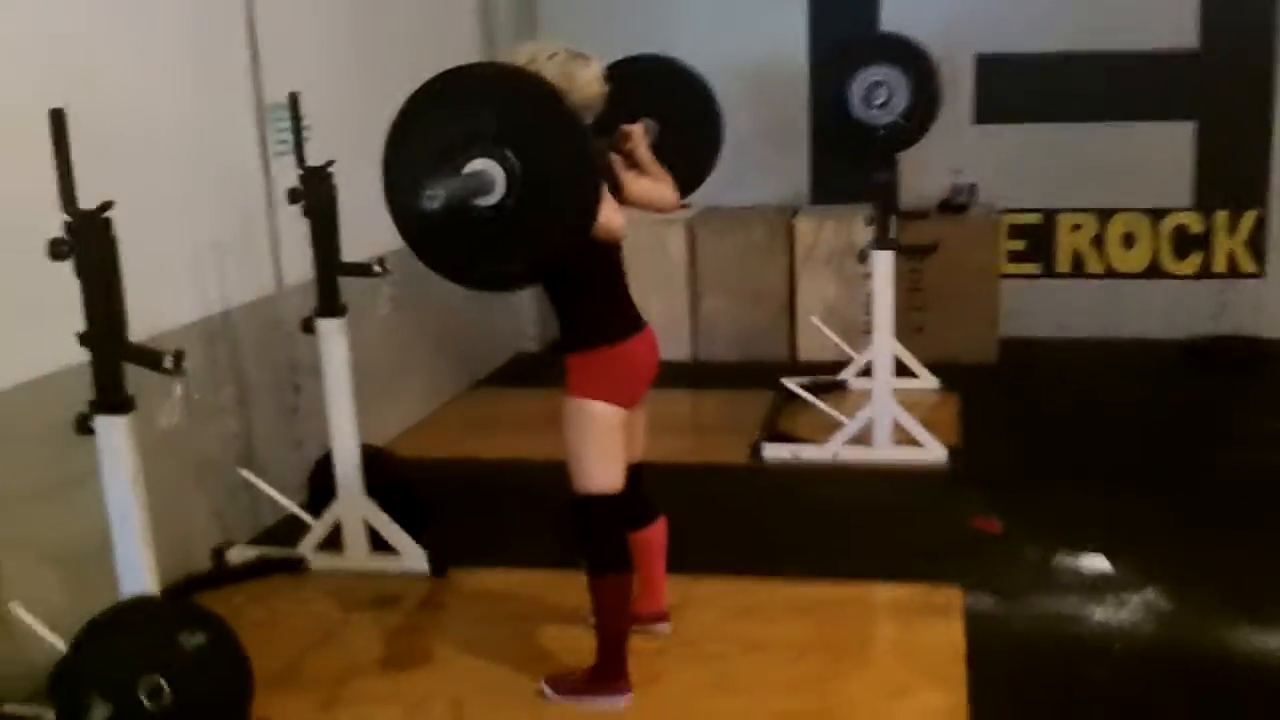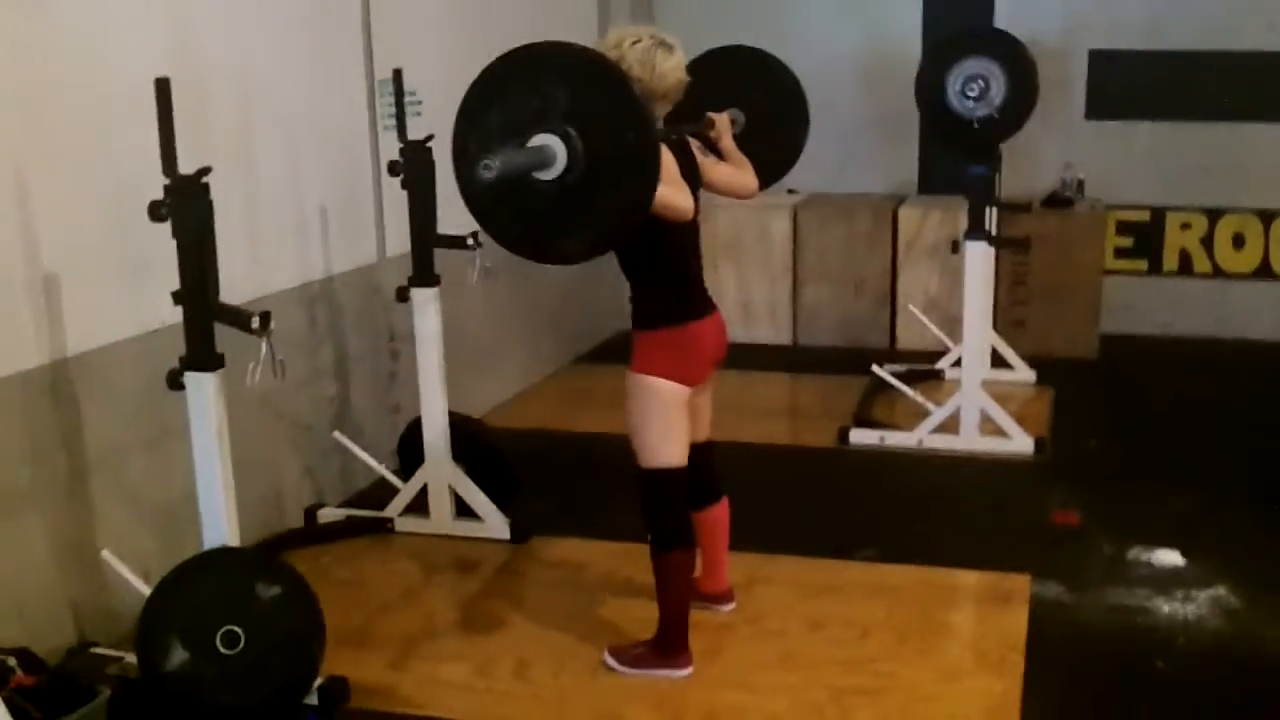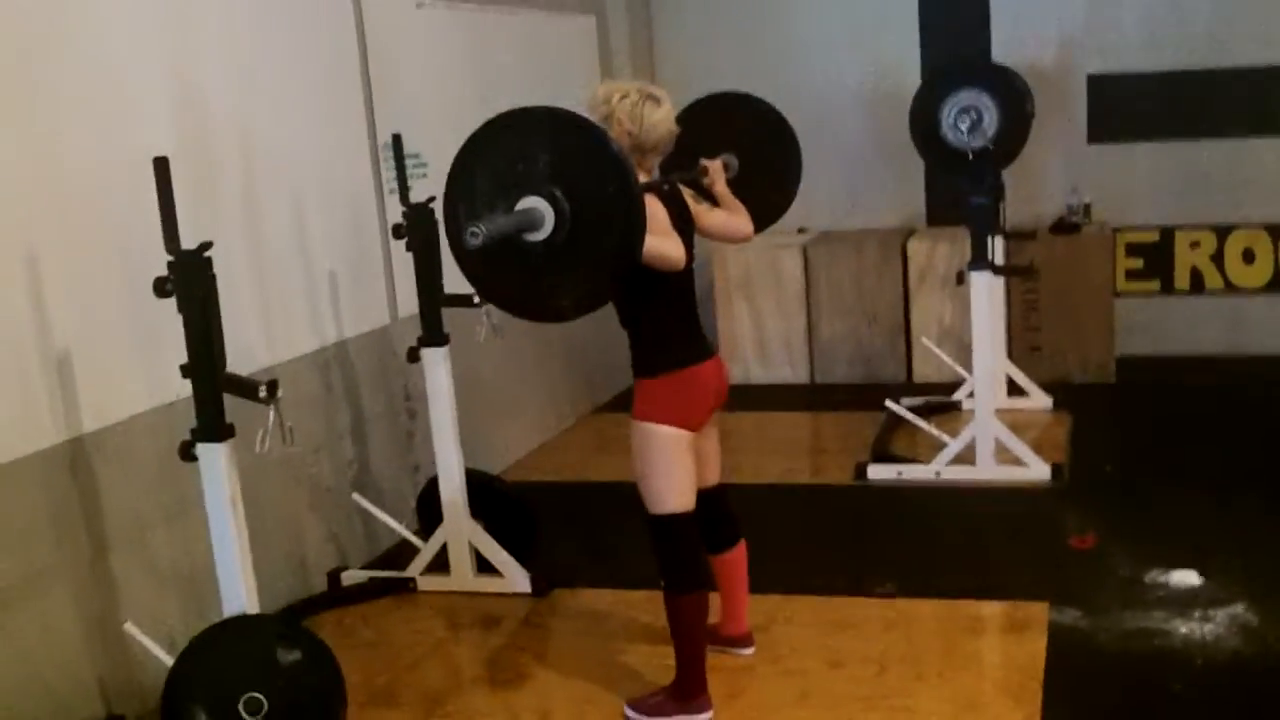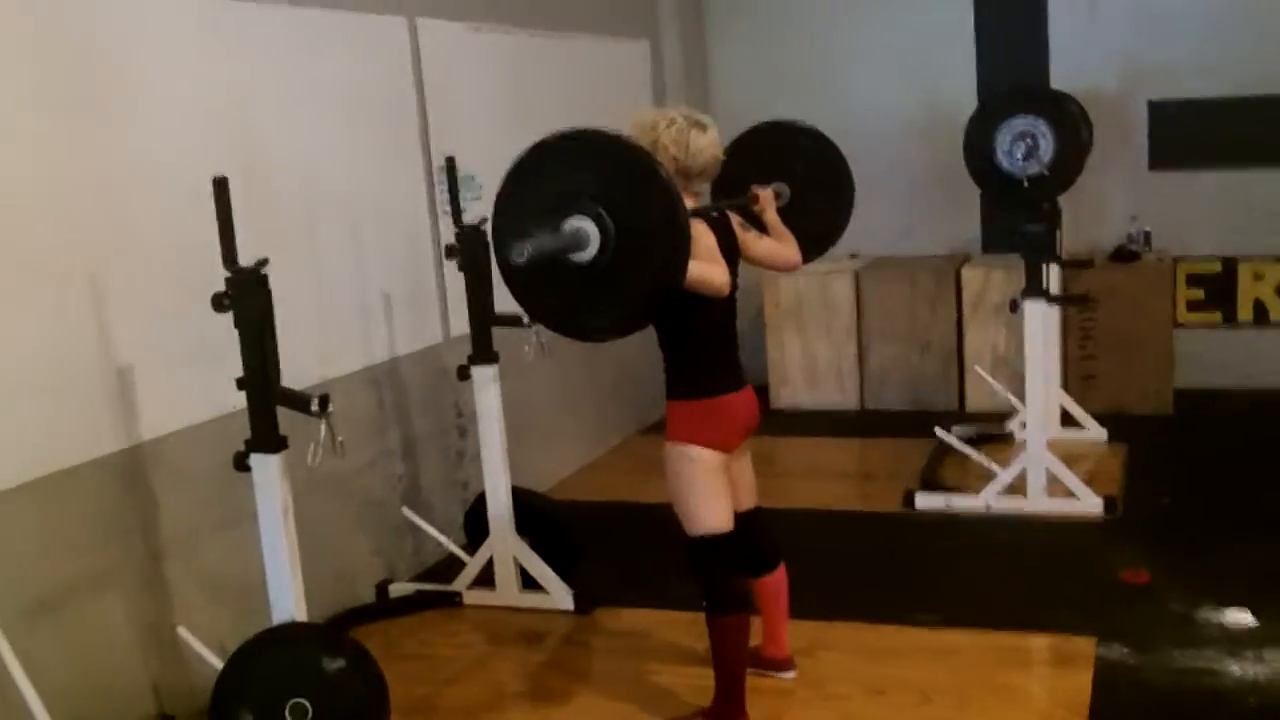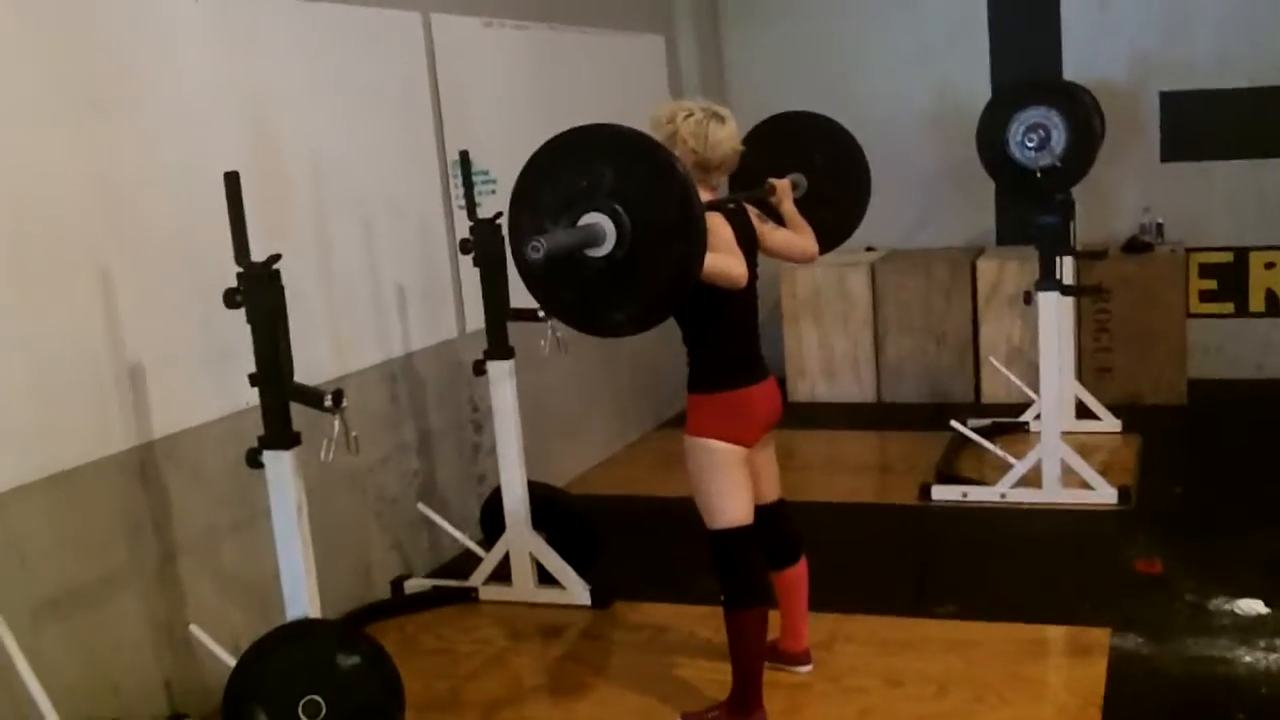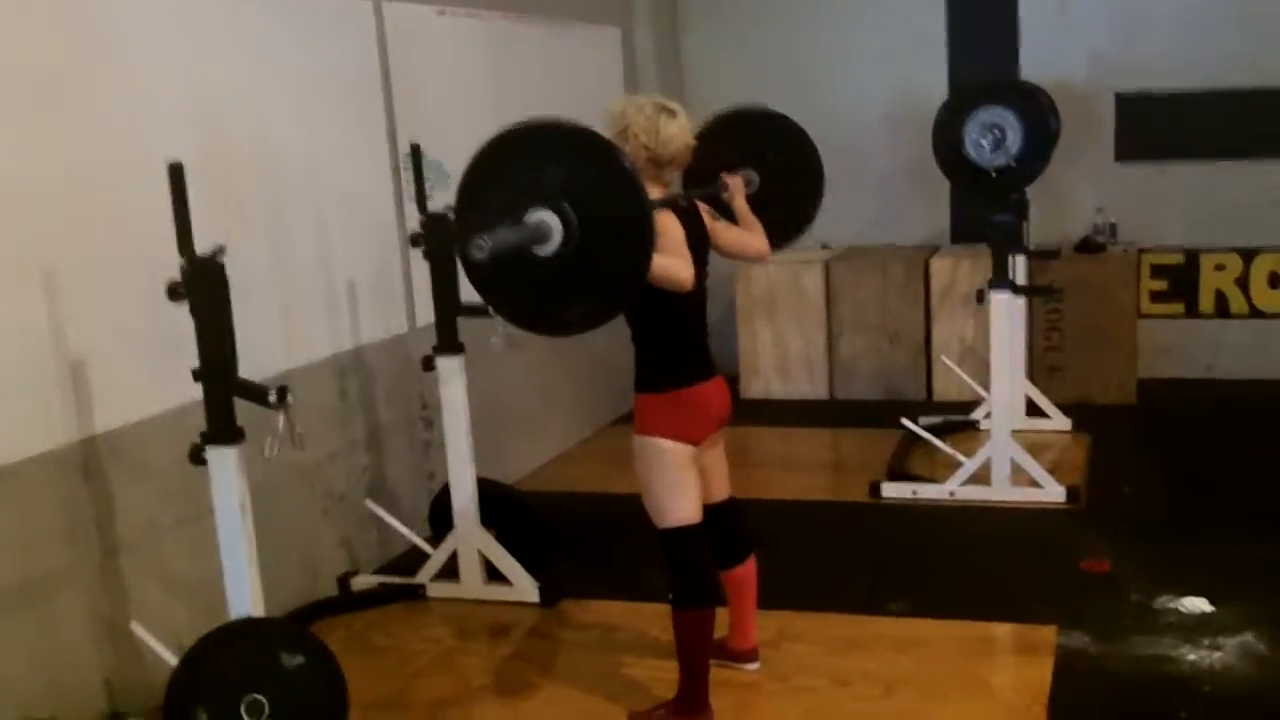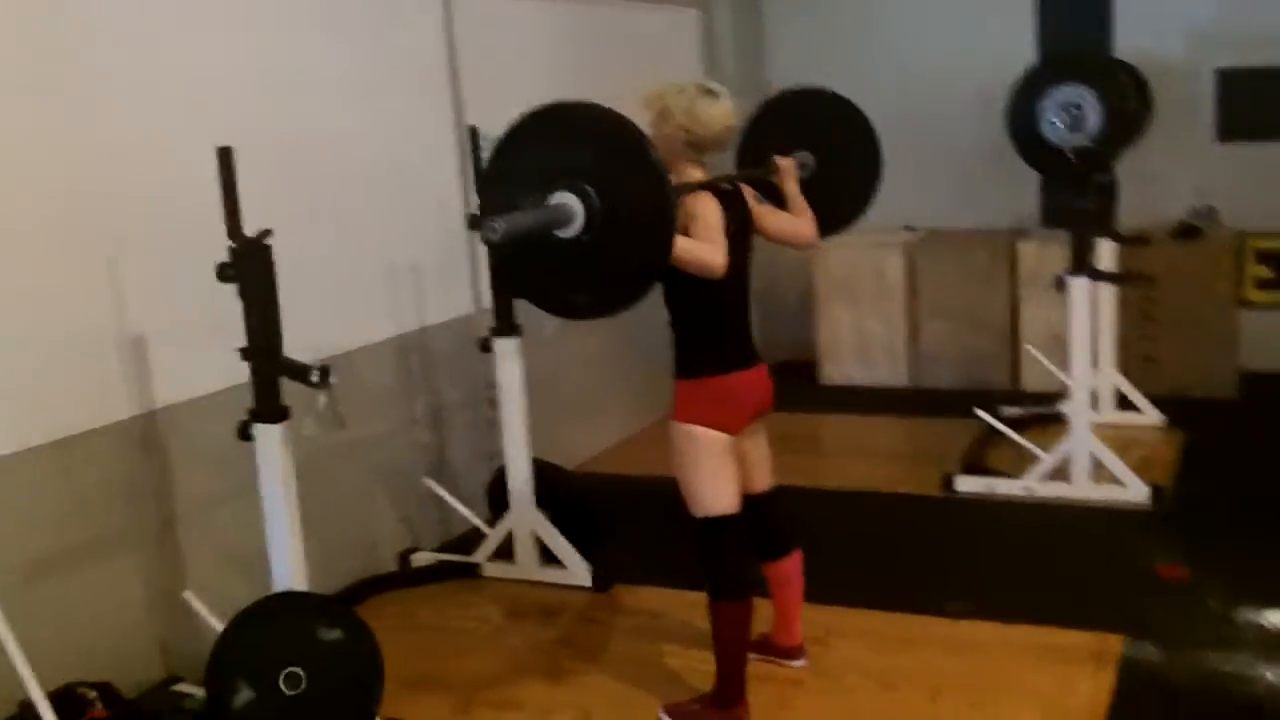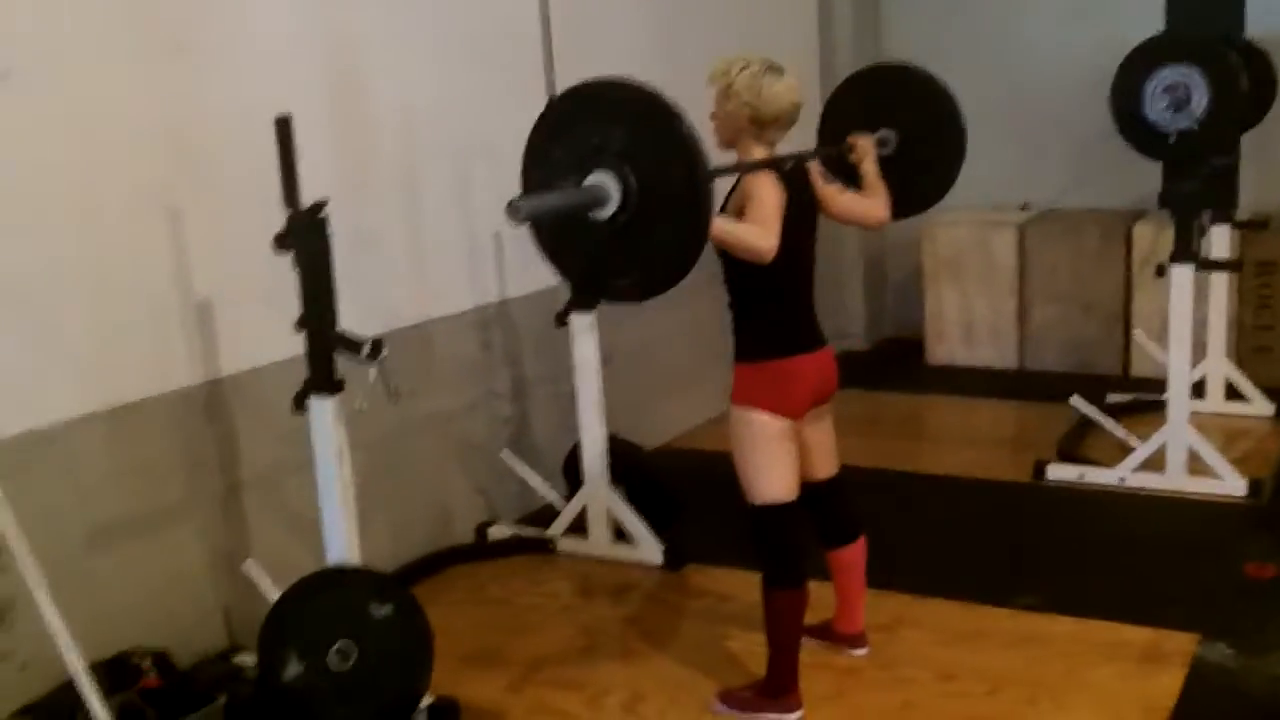
dt=0.4s
person 1, frame 1
right shoulder: (599, 159)
left elbow: (611, 224)
right elbow: (668, 194)
right wrist: (640, 148)
left hip: (601, 358)
right hip: (631, 343)
left knee: (596, 514)
right knee: (629, 489)
left ankle: (609, 674)
right ankle: (650, 605)
person 1, frame 2
right shoulder: (680, 145)
left elbow: (679, 205)
right elbow: (747, 183)
right wrist: (724, 137)
left hip: (668, 338)
right hip: (701, 325)
left knee: (662, 491)
right knee: (697, 469)
left ankle: (670, 645)
right ankle: (713, 583)
person 1, frame 3
right shoulder: (674, 193)
left elbow: (671, 254)
right elbow: (742, 227)
right wrist: (718, 181)
left hip: (668, 384)
right hip: (701, 370)
left knee: (673, 536)
right knee: (711, 508)
right ankle: (735, 626)
person 1, frame 4
left shoulder: (679, 229)
right shoulder: (721, 222)
left elbow: (715, 280)
right elbow: (789, 256)
right wrist: (769, 212)
left hip: (700, 410)
right hip: (734, 397)
left knee: (714, 557)
right knee: (748, 532)
right ankle: (776, 650)
person 1, frame 5
left shoulder: (700, 221)
right shoulder: (740, 213)
left elbow: (733, 273)
right elbow: (807, 247)
right wrist: (785, 200)
left hip: (721, 404)
right hip: (758, 390)
left knee: (735, 552)
right knee: (773, 523)
right ankle: (793, 644)
person 1, frame 6
left shoulder: (652, 219)
right shoulder: (692, 210)
left elbow: (679, 275)
right elbow: (757, 247)
right wrist: (738, 199)
left hip: (670, 403)
right hip: (706, 389)
left knee: (685, 550)
right knee: (723, 522)
right ankle: (741, 642)
person 1, frame 7
left shoulder: (695, 202)
right shoulder: (737, 194)
left elbow: (711, 261)
right elbow: (806, 232)
right wrist: (789, 181)
left hip: (709, 390)
right hip: (749, 377)
left knee: (721, 540)
right knee: (765, 513)
right ankle: (788, 637)
person 1, frame 8
left shoulder: (758, 184)
right shoulder: (804, 173)
left elbow: (761, 246)
right elbow: (877, 211)
right wrist: (867, 160)
left hip: (771, 375)
right hip: (813, 360)
left knee: (777, 529)
right knee: (829, 498)
right ankle: (849, 625)
